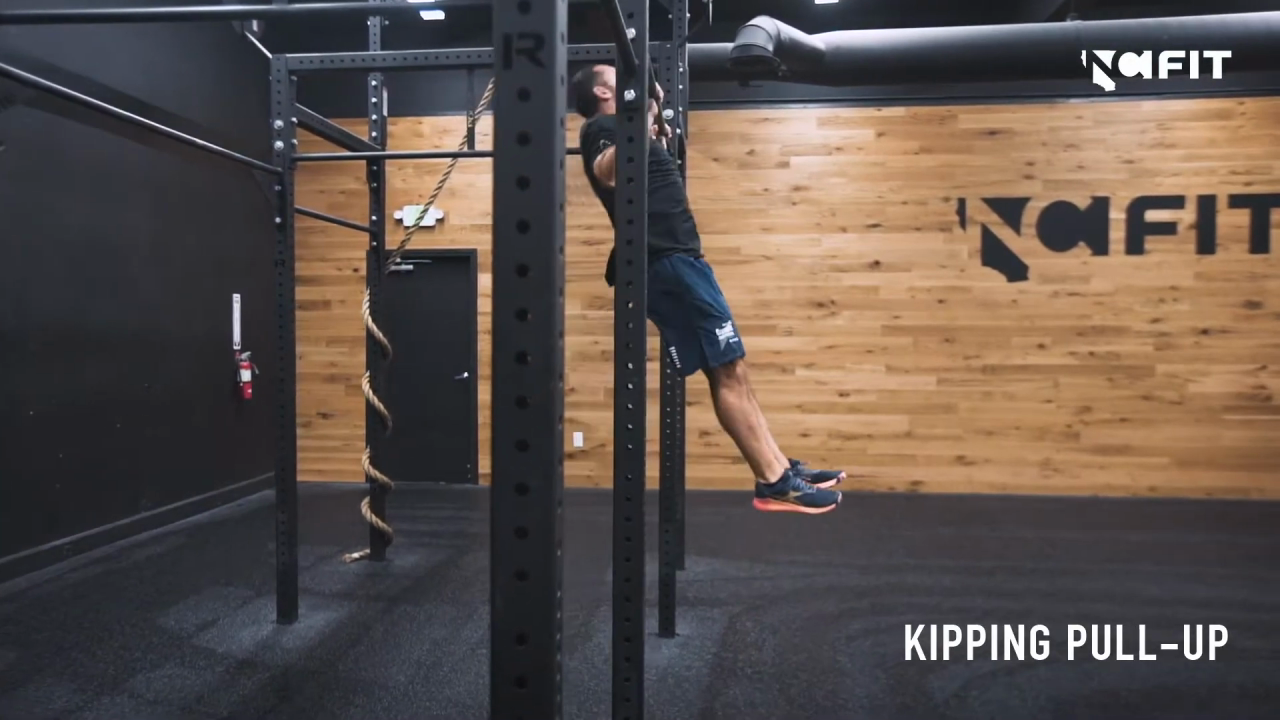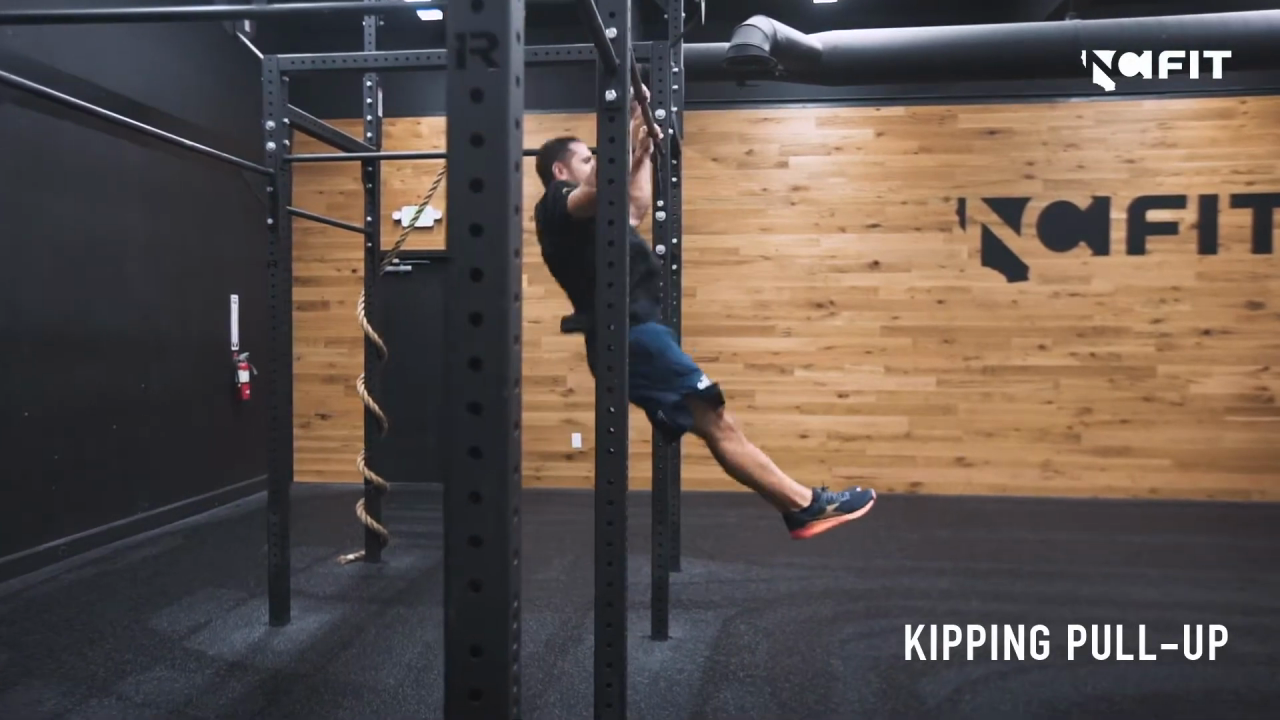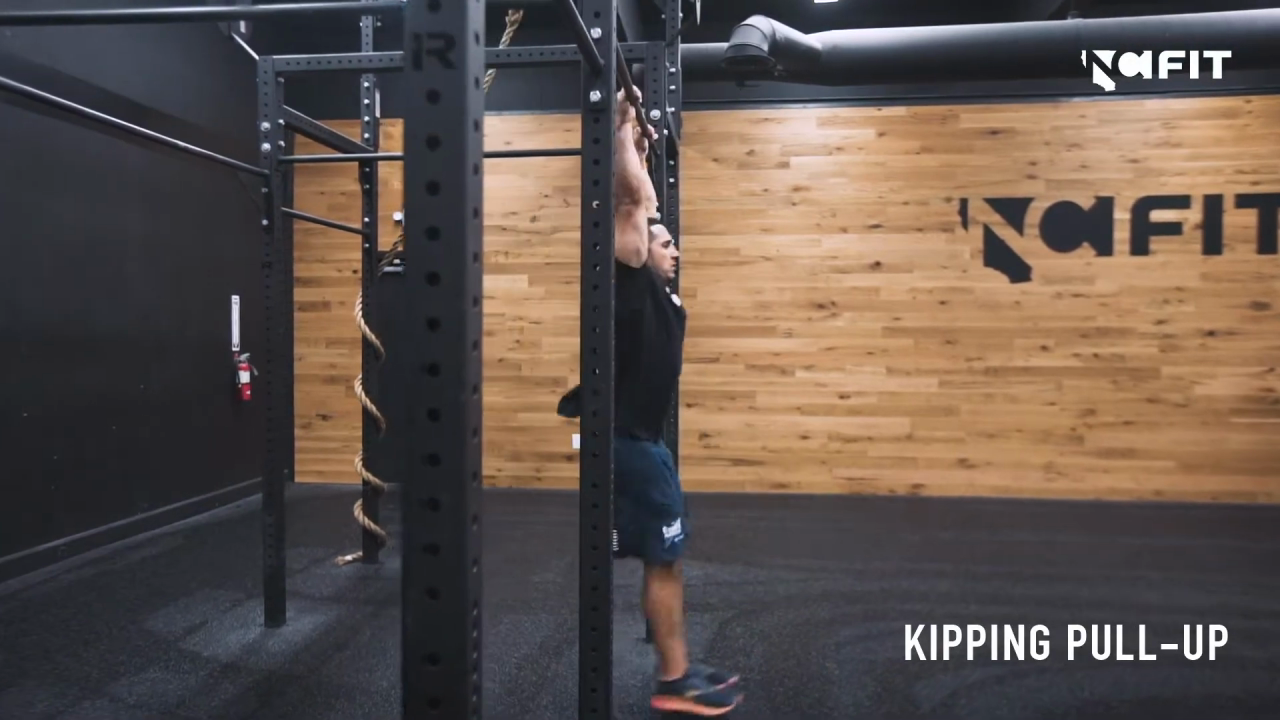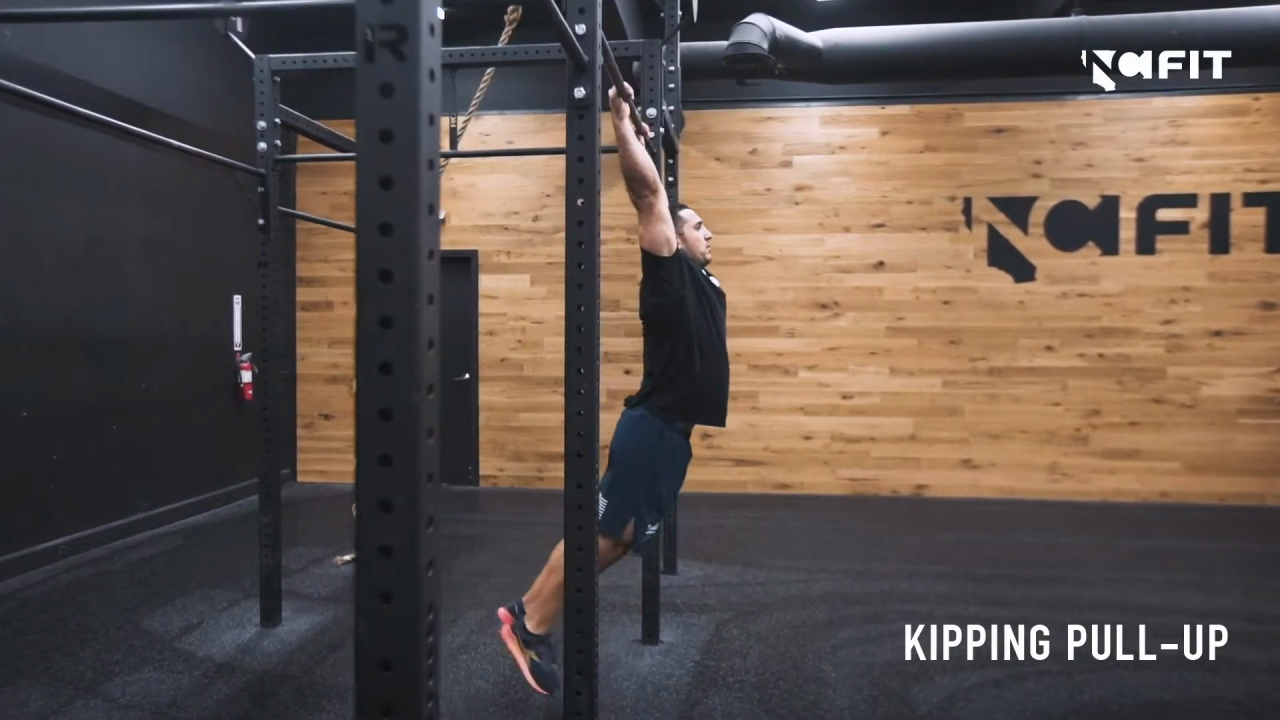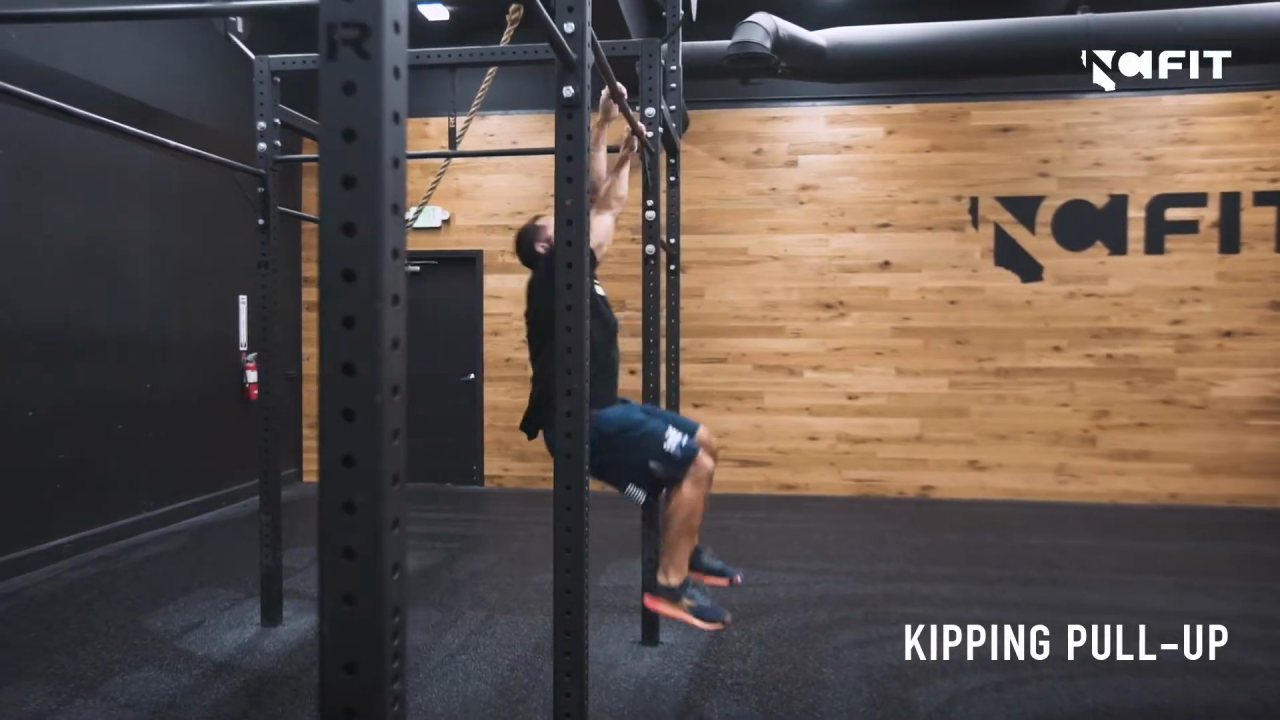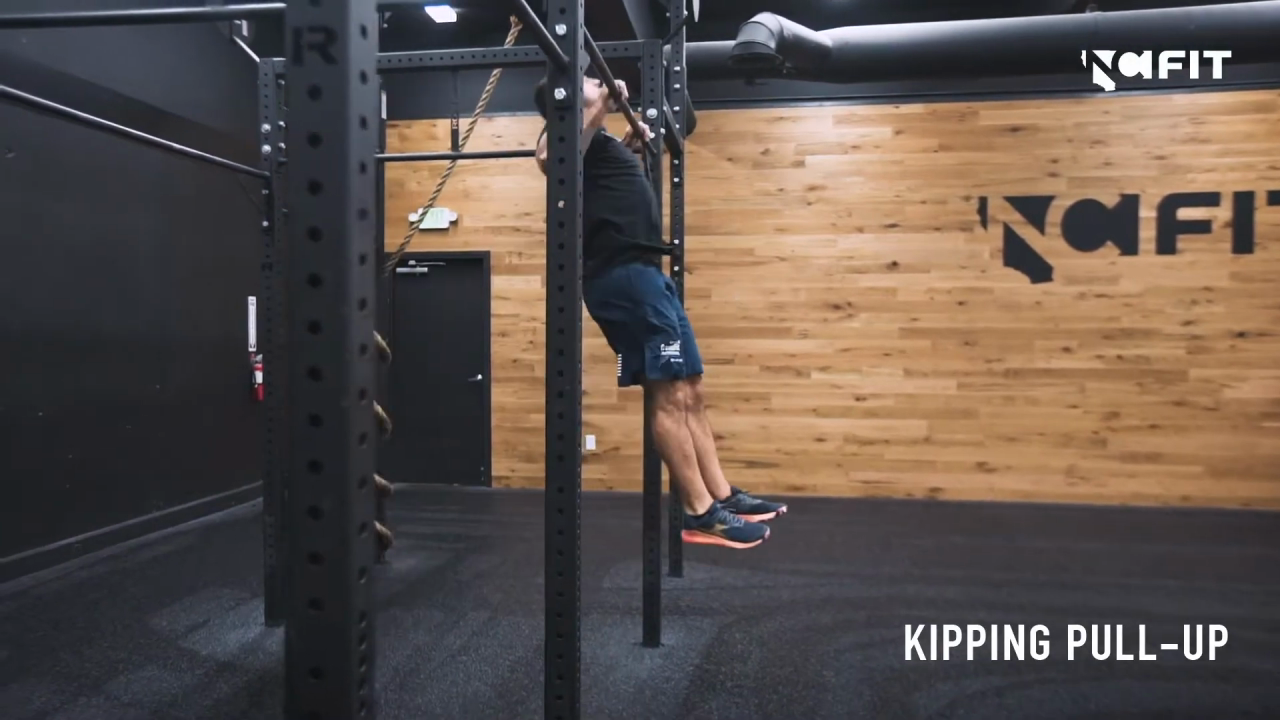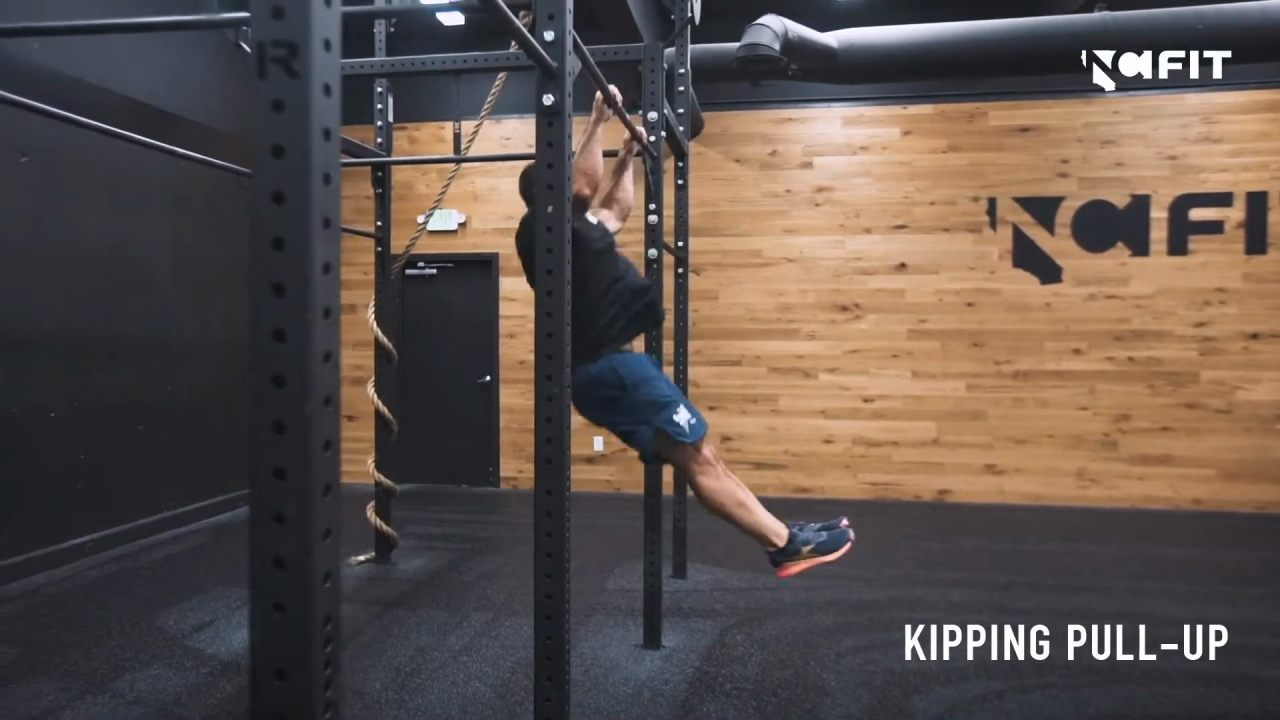
dt=0.3s
person 1, frame 1
left shoulder: (617, 134)
right shoulder: (604, 128)
right elbow: (610, 171)
left wrist: (651, 126)
right wrist: (644, 116)
left hip: (675, 260)
right hip: (670, 260)
left knee: (730, 371)
right knee: (729, 372)
left ankle: (783, 470)
right ankle: (774, 481)
person 1, frame 2
left shoulder: (585, 221)
right shoulder: (560, 211)
left elbow: (637, 203)
right elbow: (604, 184)
left wrist: (643, 151)
right wrist: (632, 123)
left hip: (637, 333)
right hip: (629, 336)
left knee: (712, 424)
right knee: (716, 422)
left ankle: (801, 504)
right ankle: (807, 506)
person 1, frame 3
left shoulder: (655, 291)
right shoulder: (630, 288)
left elbow: (642, 204)
right elbow: (632, 204)
left wrist: (638, 147)
right wrist: (623, 126)
left hip: (639, 439)
right hip: (630, 444)
left knee: (667, 556)
right knee: (667, 558)
left ankle: (679, 668)
person 1, frame 4
left shoulder: (691, 278)
right shoulder: (669, 272)
left elbow: (653, 191)
right elbow: (649, 191)
left wrist: (635, 134)
right wrist: (618, 120)
left hip: (667, 427)
right hip: (654, 424)
left knee: (624, 537)
right knee: (611, 534)
left ankle: (537, 624)
right ankle: (528, 621)
person 1, frame 5
right shoulder: (553, 278)
left elbow: (612, 204)
right elbow: (588, 193)
left wrist: (629, 152)
right wrist: (601, 125)
left hip: (600, 413)
right hip: (584, 417)
left knee: (703, 447)
right knee: (696, 464)
left ankle: (688, 555)
right ankle: (672, 583)
person 1, frame 6
left shoulder: (602, 135)
right shoulder: (576, 131)
right elbow: (553, 157)
left wrist: (632, 141)
right wrist: (601, 106)
left hip: (637, 270)
right hip: (625, 271)
left knee: (687, 390)
right knee: (675, 393)
left ankle: (723, 497)
right ankle: (700, 512)
person 1, frame 7
left shoulder: (578, 227)
right shoulder: (541, 228)
left elbow: (618, 209)
right elbow: (584, 180)
left wrist: (627, 155)
right wrist: (599, 116)
left hip: (611, 357)
right hip: (604, 365)
left knee: (695, 448)
right knee: (697, 453)
left ankle: (780, 536)
right ankle: (785, 543)
